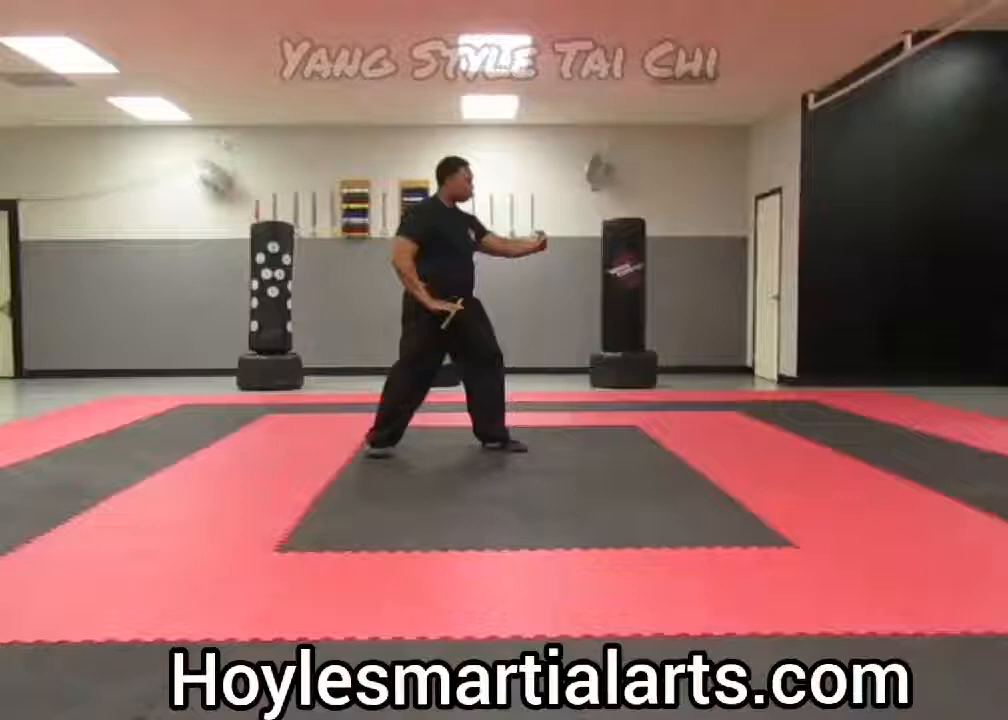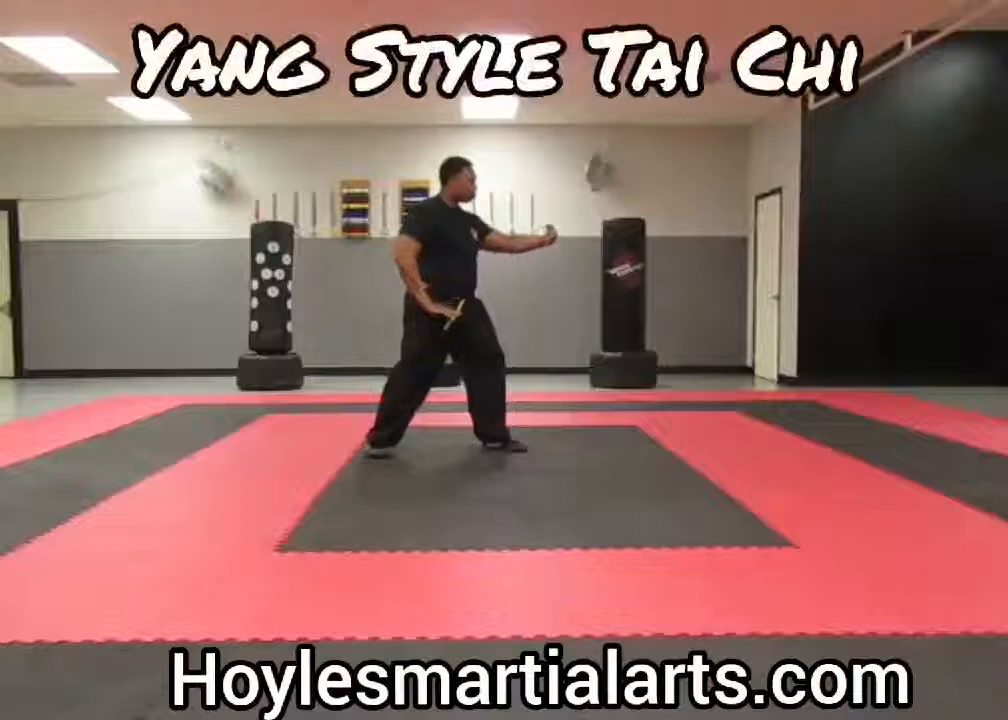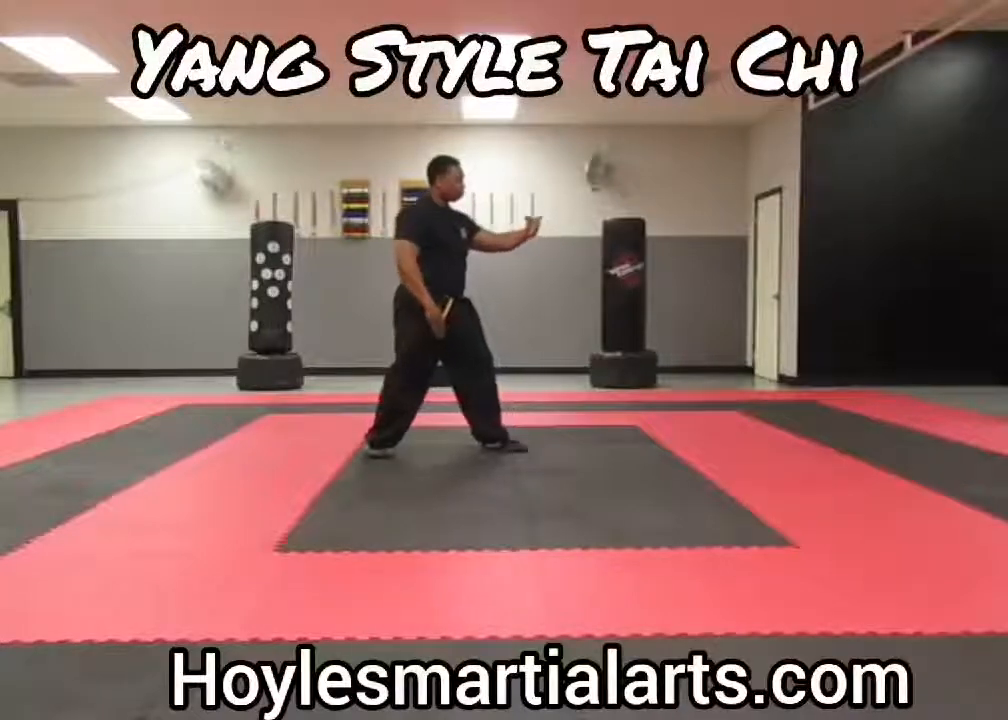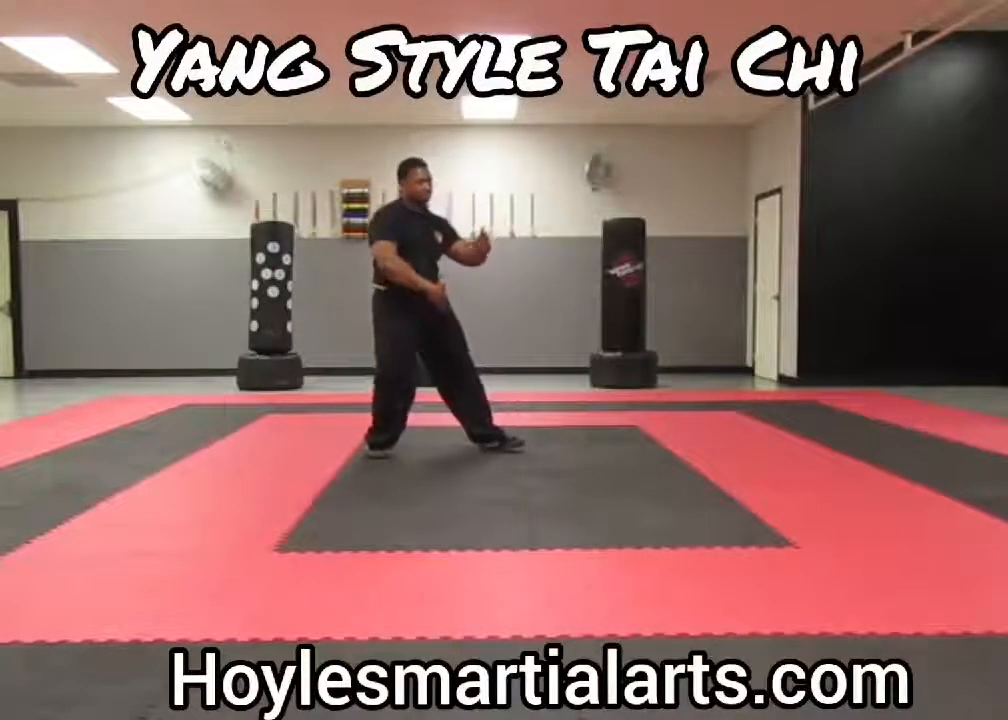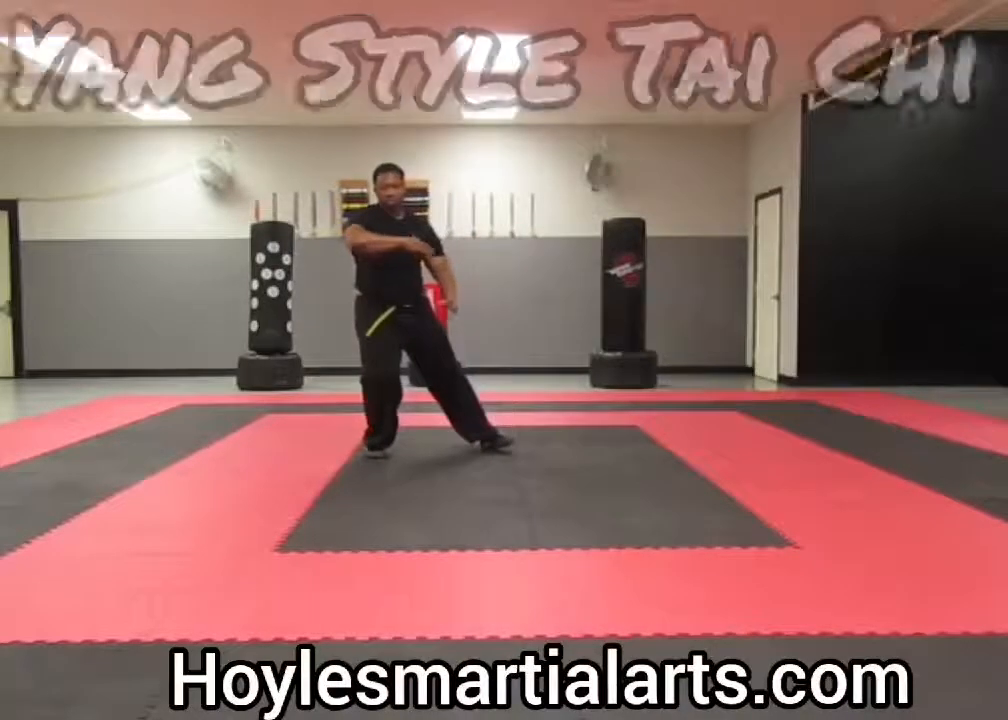
dt=1s
person 1, frame 1
left shoulder: (465, 221)
right shoulder: (423, 214)
left elbow: (500, 246)
right elbow: (401, 258)
left wrist: (534, 246)
right wrist: (427, 300)
left hip: (464, 307)
right hip: (429, 311)
left knee: (487, 364)
right knee: (412, 373)
left ankle: (494, 436)
right ankle: (380, 439)
person 1, frame 2
left shoulder: (468, 221)
right shoulder: (426, 213)
left elbow: (506, 243)
right elbow: (403, 256)
left wrist: (541, 240)
right wrist: (425, 300)
left hip: (465, 307)
right hip: (431, 310)
left knee: (489, 365)
right knee: (413, 373)
left ankle: (494, 435)
right ankle: (380, 439)
person 1, frame 3
left shoulder: (457, 220)
right shoulder: (416, 215)
left elbow: (494, 242)
right elbow: (405, 261)
left wrist: (525, 234)
right wrist: (429, 305)
left hip: (454, 306)
right hip: (420, 308)
left knee: (477, 367)
right knee: (409, 375)
left ankle: (492, 436)
right ankle: (380, 439)
person 1, frame 4
left shoulder: (436, 223)
right shoulder: (387, 218)
left elbow: (466, 257)
right elbow: (386, 261)
left wrist: (481, 251)
right wrist: (427, 286)
left hip: (432, 306)
right hip: (395, 307)
left knee: (459, 369)
right knee: (395, 375)
left ankle: (487, 435)
right ankle: (380, 440)
person 1, frame 5
left shoulder: (420, 226)
right shoulder: (364, 219)
left elbow: (440, 265)
right elbow: (355, 241)
left wrist: (451, 295)
right wrist: (403, 242)
left hip: (415, 309)
right hip: (376, 311)
left knee: (446, 371)
right knee: (381, 376)
left ankle: (483, 434)
right ankle: (377, 440)
